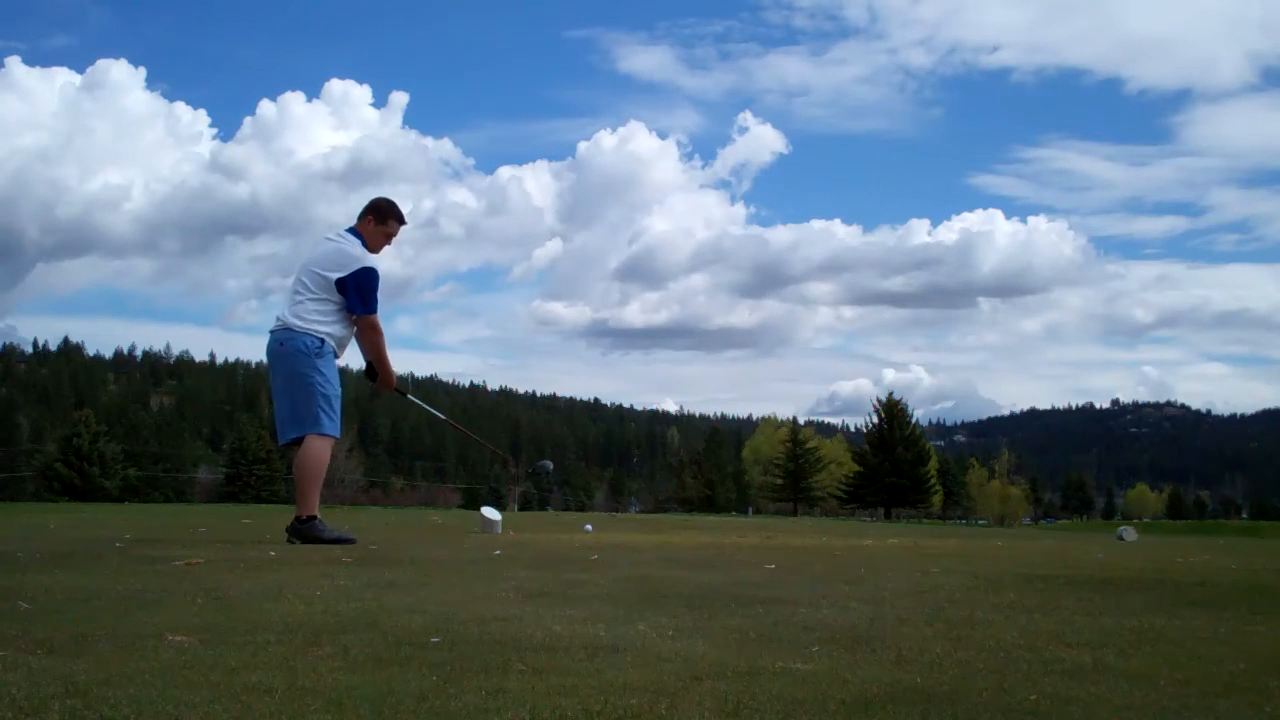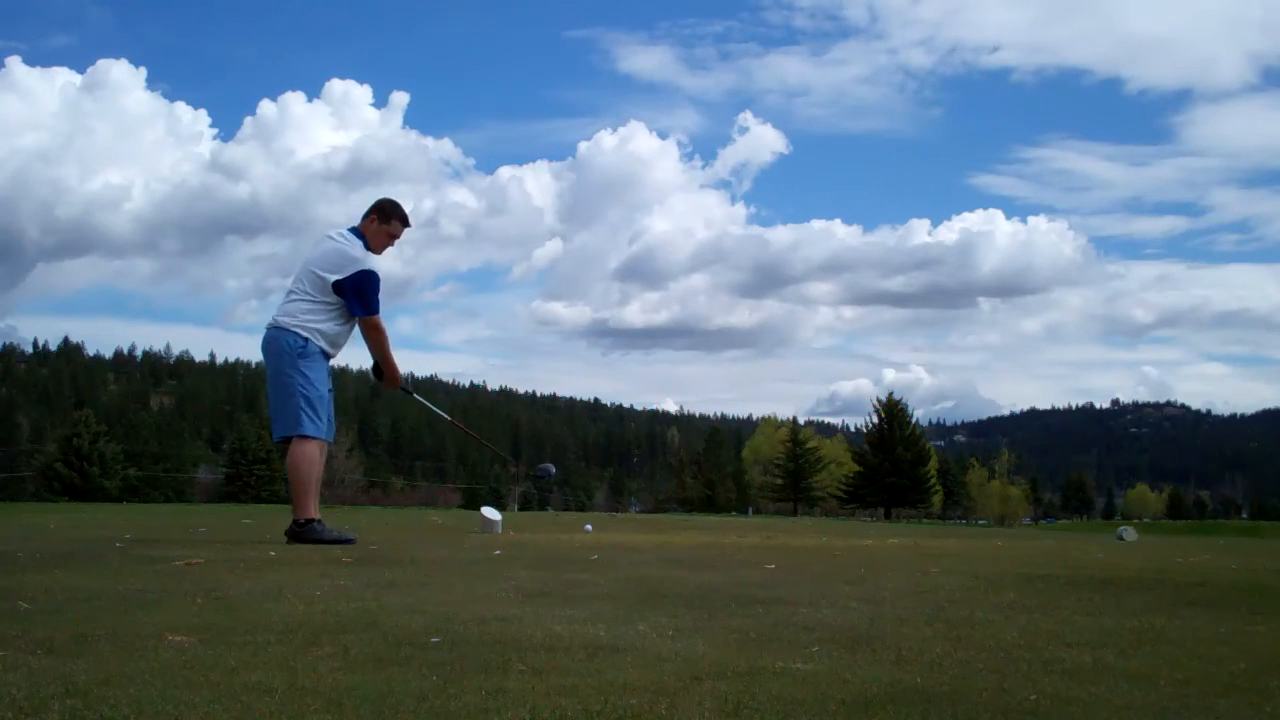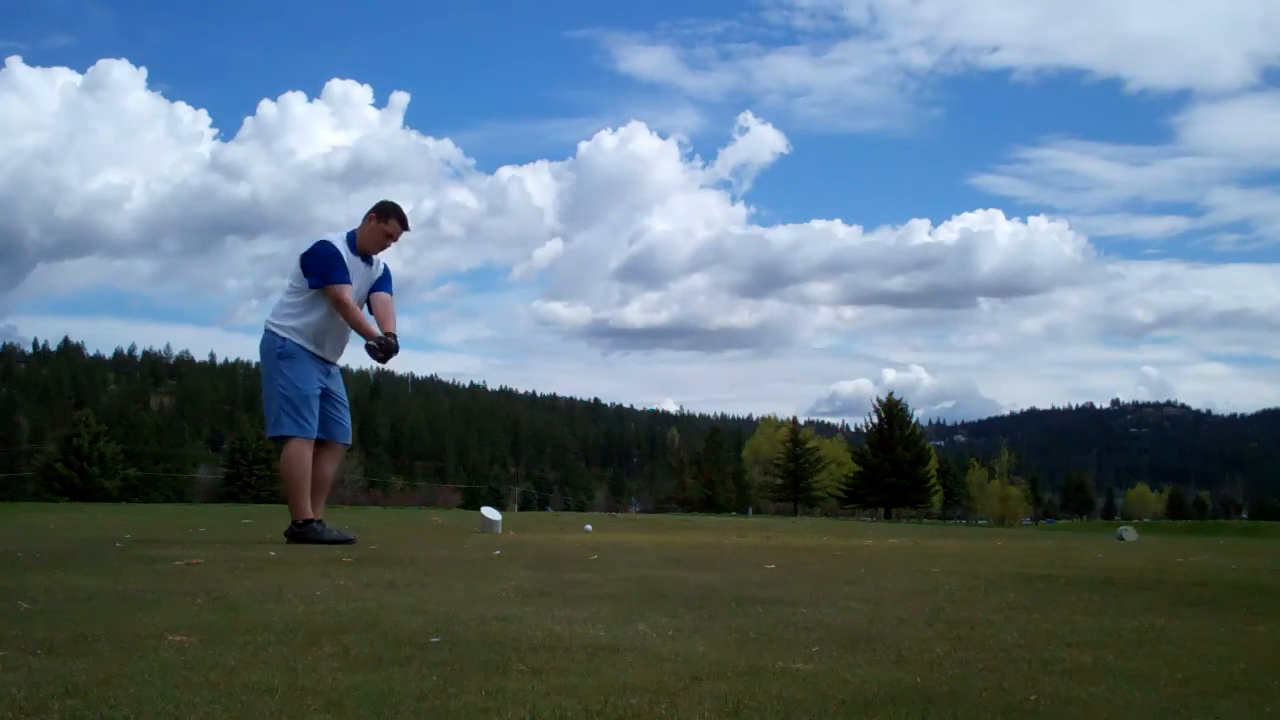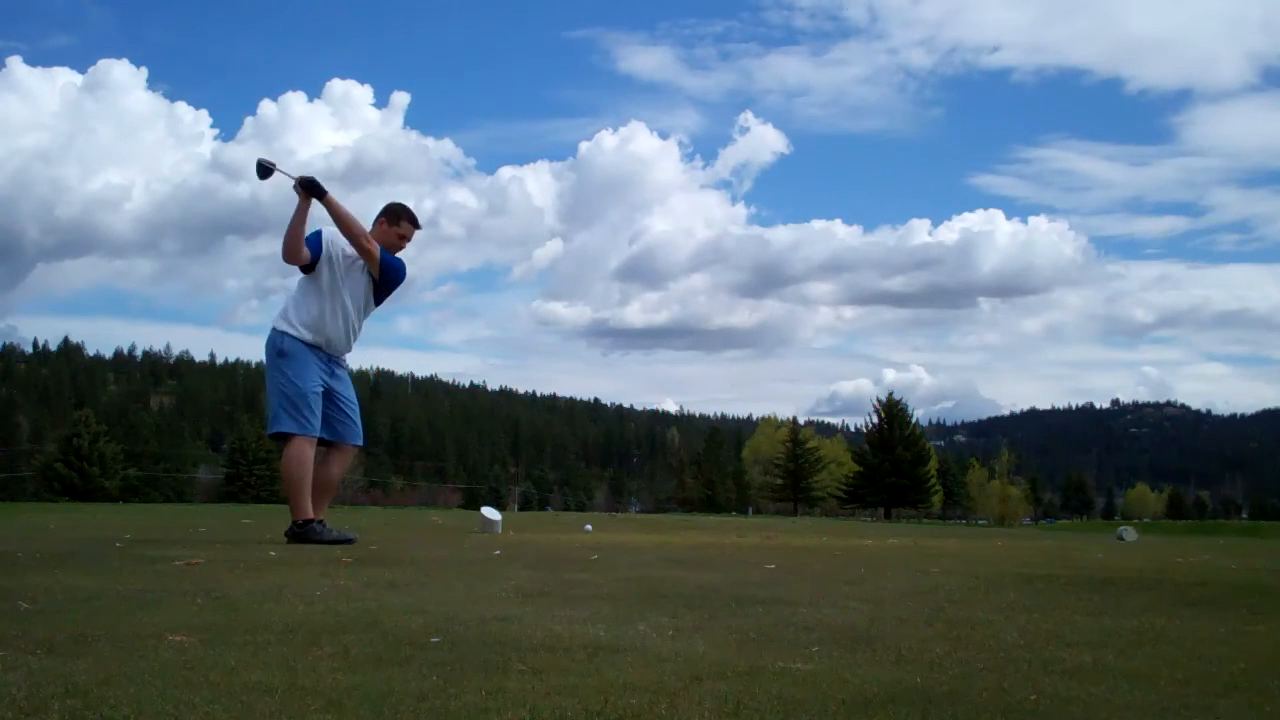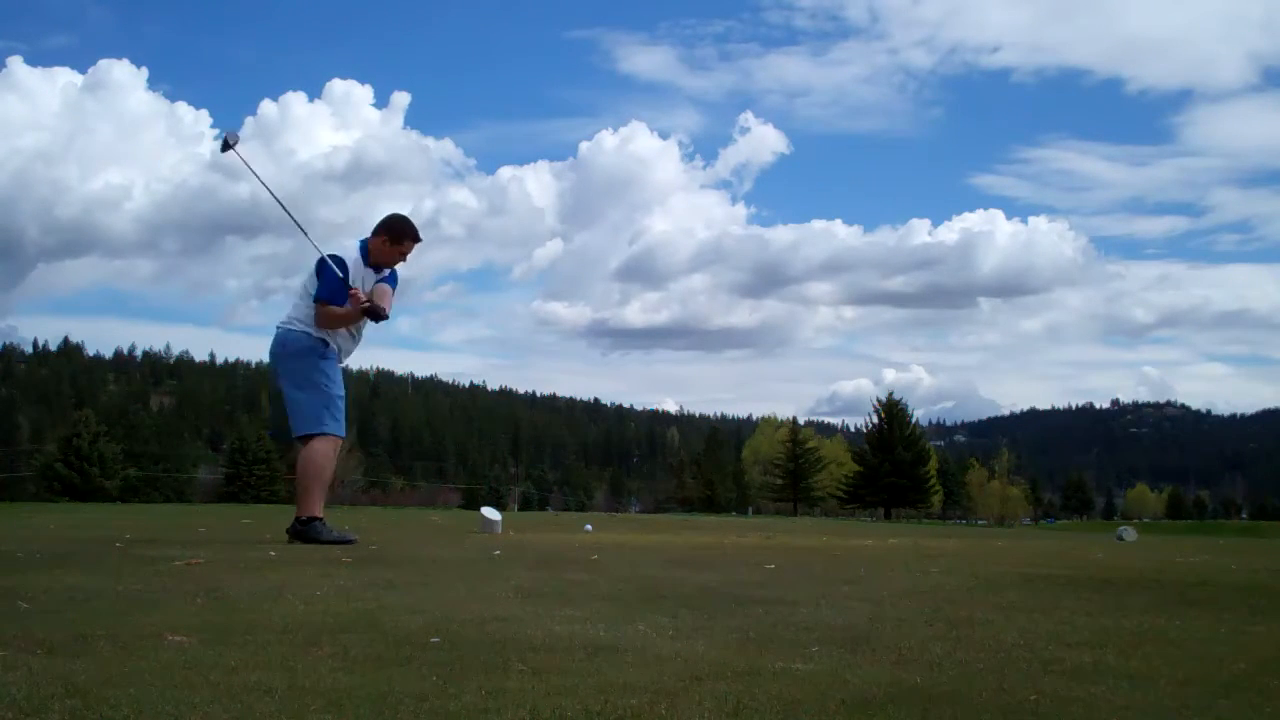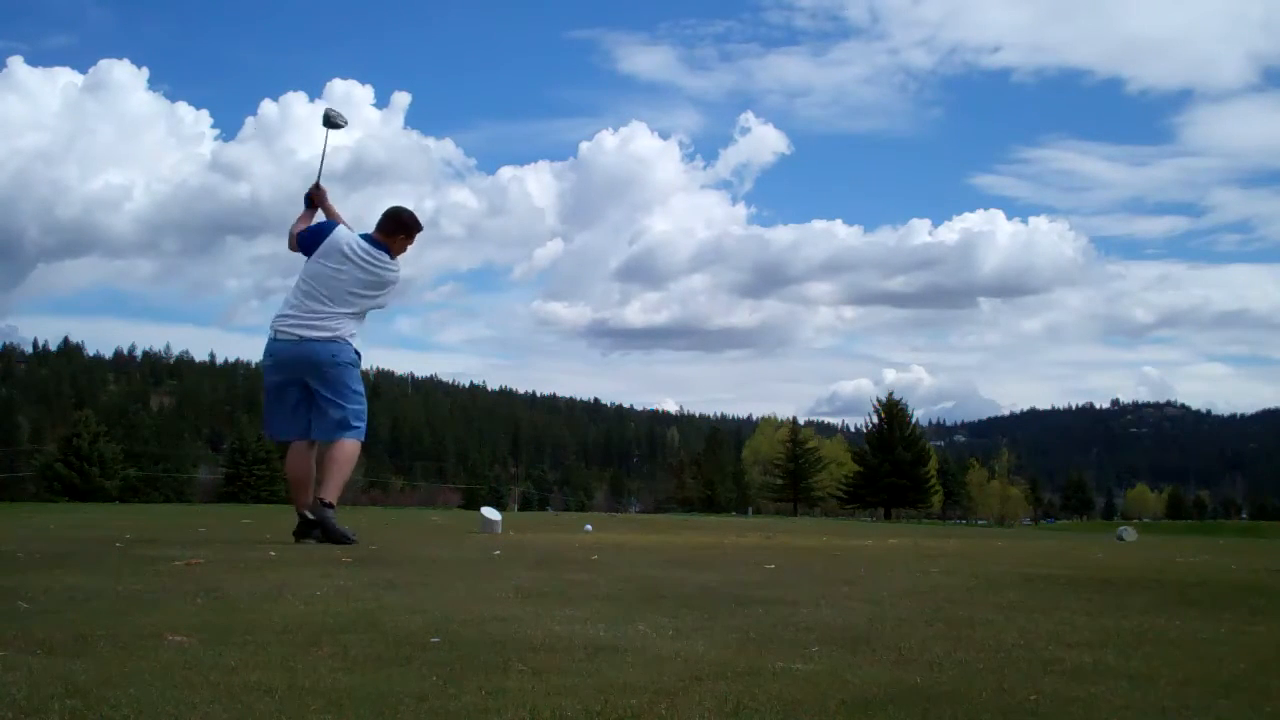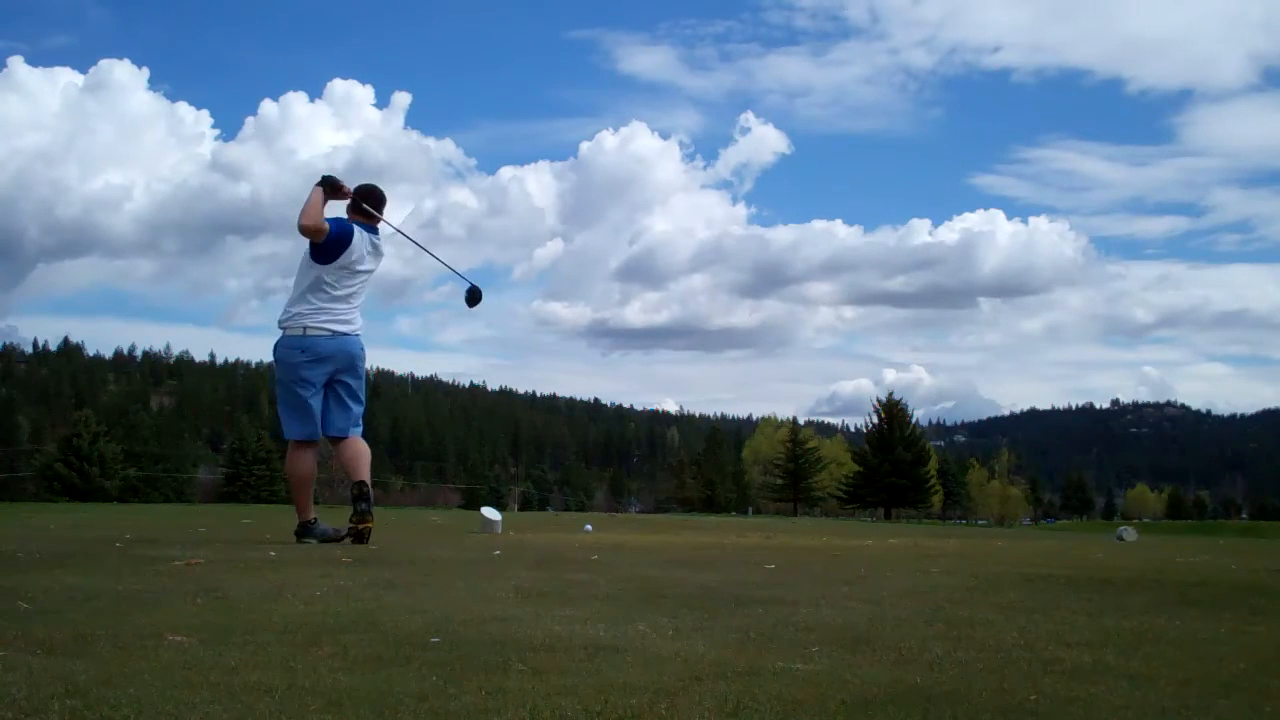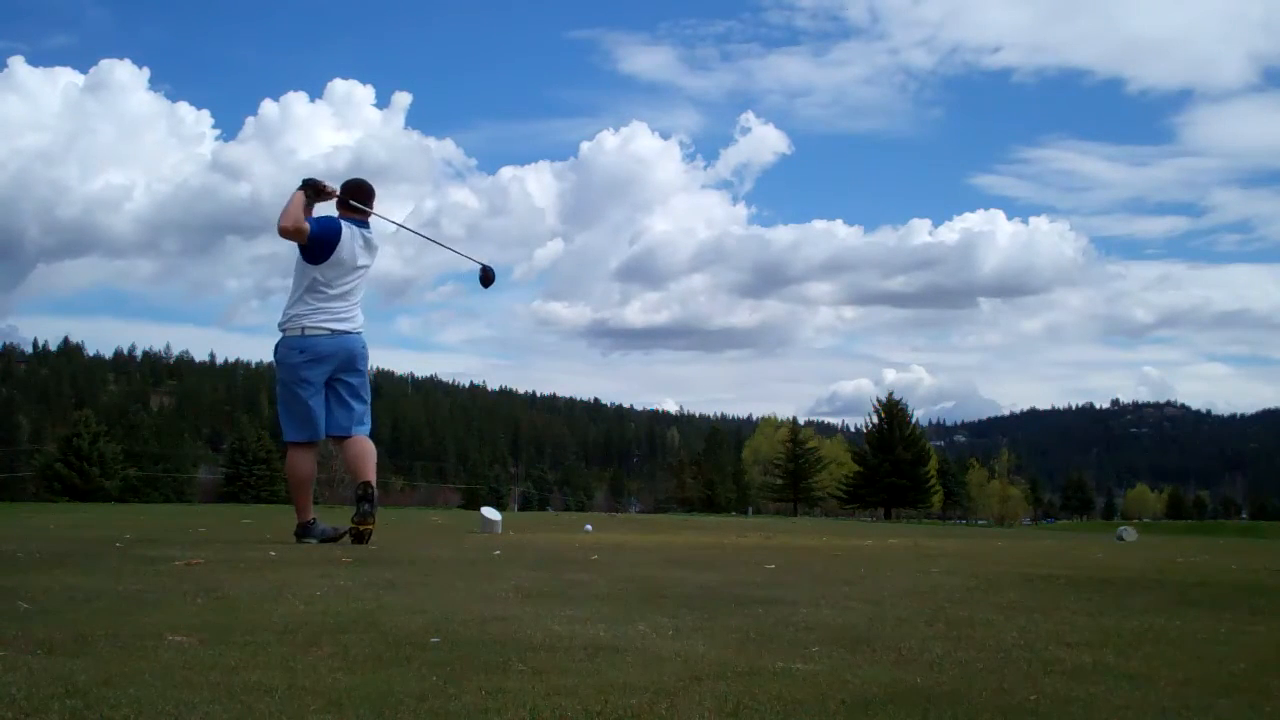
dt=0.3s
person 1, frame 1
left shoulder: (334, 243)
right shoulder: (361, 264)
right elbow: (369, 327)
left wrist: (371, 363)
right wrist: (386, 372)
left hip: (285, 342)
right hip: (308, 347)
left knee: (310, 434)
right knee: (321, 432)
left ankle: (306, 521)
right ankle: (306, 521)
person 1, frame 2
left shoulder: (337, 241)
right shoulder: (360, 266)
left elbow: (363, 320)
right elbow: (372, 327)
left wrist: (378, 362)
right wrist: (391, 371)
left hip: (294, 345)
right hip: (298, 345)
left knee: (317, 437)
right knee: (308, 434)
left ankle: (307, 521)
right ankle: (305, 523)
person 1, frame 3
left shoulder: (380, 269)
right shoulder: (329, 248)
left elbow: (383, 302)
right elbow: (342, 301)
left wrist: (388, 335)
right wrist: (371, 336)
left hip: (325, 360)
right hip: (291, 348)
left knee: (335, 441)
right knee: (300, 435)
left ankle: (312, 521)
right ankle: (303, 522)
person 1, frame 4
left shoulder: (393, 268)
right shoulder: (327, 240)
left elbow: (366, 247)
right elbow: (292, 255)
left wrist: (325, 197)
right wrist: (304, 203)
left hip: (333, 360)
right hip: (294, 345)
left knee: (346, 442)
right knee: (302, 434)
left ankle: (313, 519)
right ankle: (303, 523)
person 1, frame 5
left shoulder: (386, 273)
right shoulder: (339, 263)
left elbow: (382, 306)
right elbow: (325, 319)
left wrist: (368, 303)
right wrist: (358, 307)
left hip: (309, 352)
right hip: (307, 346)
left knee: (322, 436)
right knee: (324, 433)
left ankle: (305, 519)
right ankle: (309, 521)
person 1, frame 6
left shoulder: (333, 235)
right shoulder: (390, 274)
left elbow: (294, 241)
left wrist: (312, 207)
right wrist: (326, 204)
left hip: (282, 347)
right hip: (332, 352)
left knee: (300, 437)
right knee: (347, 432)
left ankle: (306, 520)
right ankle: (324, 505)
person 1, frame 7
left shoulder: (343, 232)
right shoulder: (374, 247)
left elbow: (310, 225)
right elbow: (308, 223)
left wrist: (322, 189)
right wrist: (326, 194)
left hip: (303, 343)
right hip: (347, 345)
left knee: (303, 437)
right knee: (347, 431)
left ankle: (307, 523)
right ankle: (362, 488)
person 1, frame 8
left shoulder: (334, 230)
right shoulder: (369, 242)
left elbow: (288, 226)
right elbow: (302, 225)
left wrist: (305, 191)
right wrist: (312, 197)
left hip: (303, 343)
right hip: (349, 343)
left knee: (303, 438)
right knee: (353, 430)
left ankle: (306, 523)
right ankle: (368, 490)
